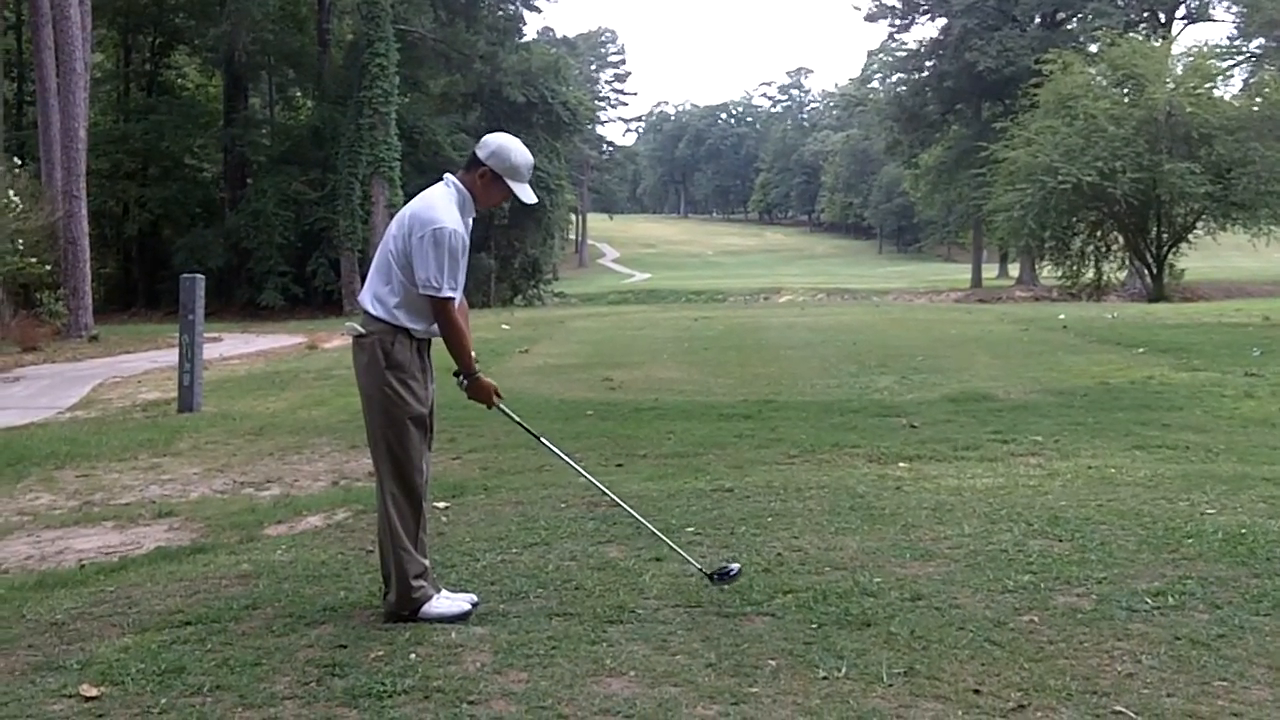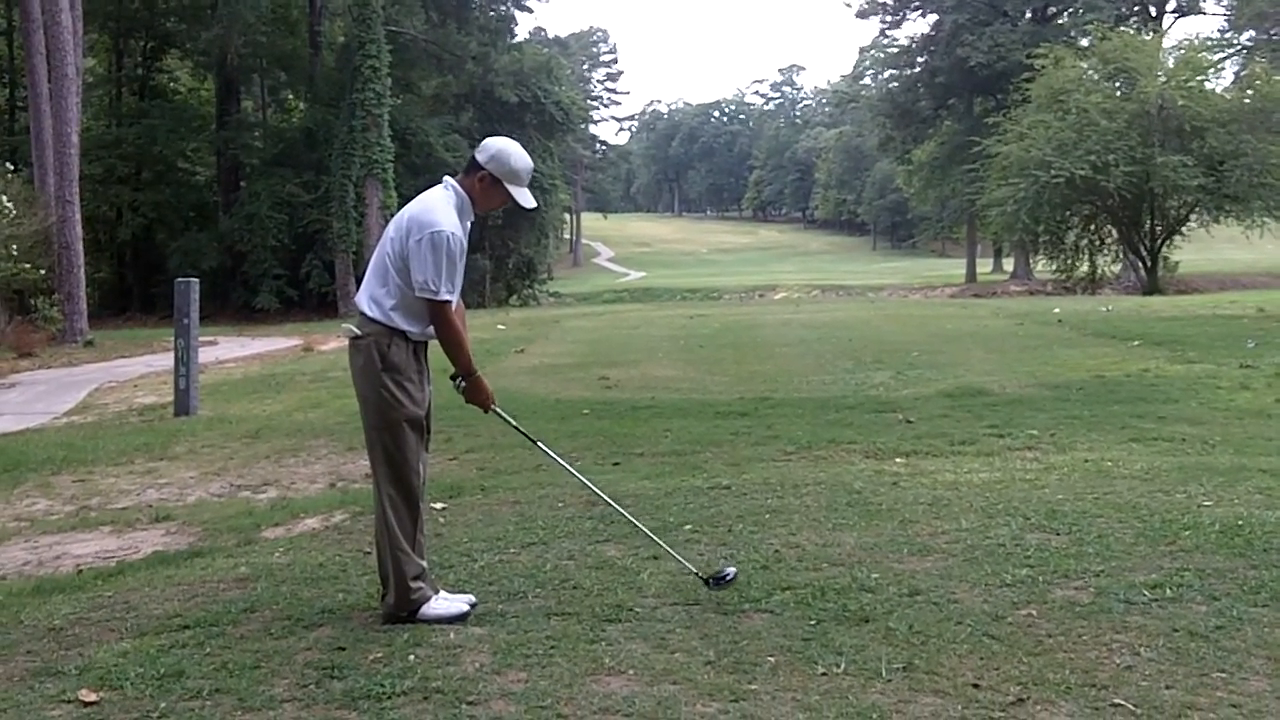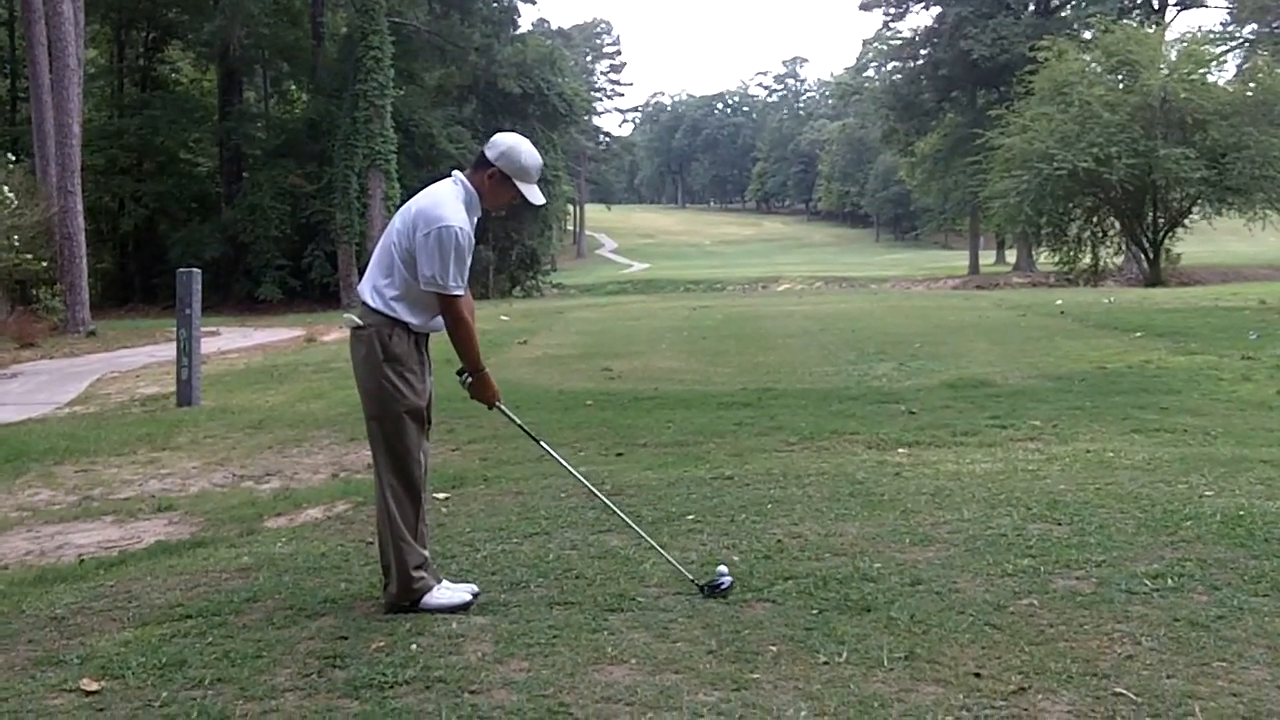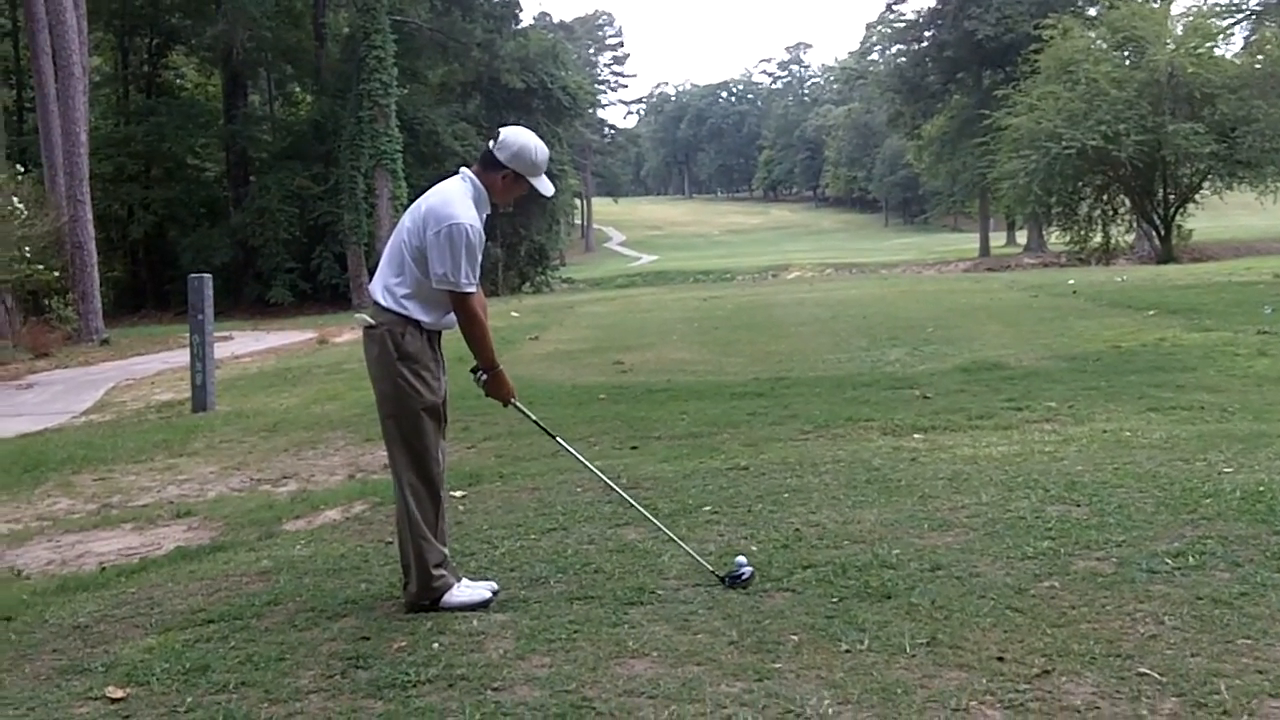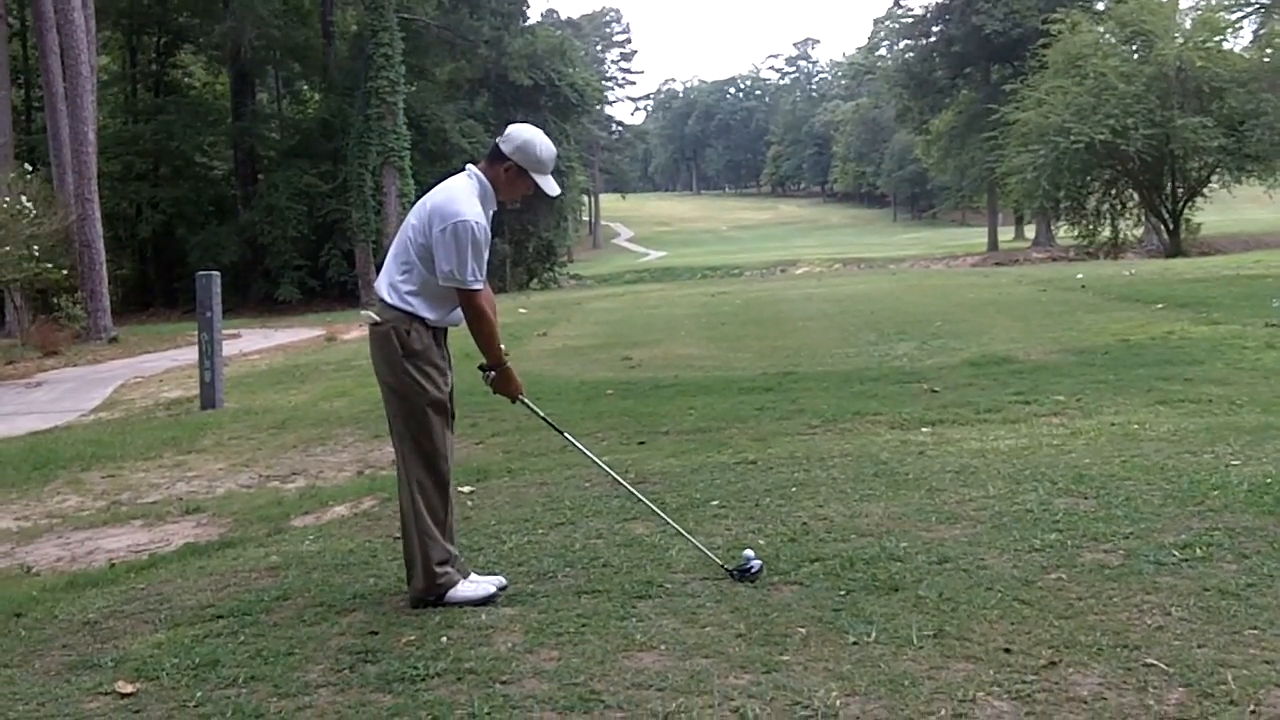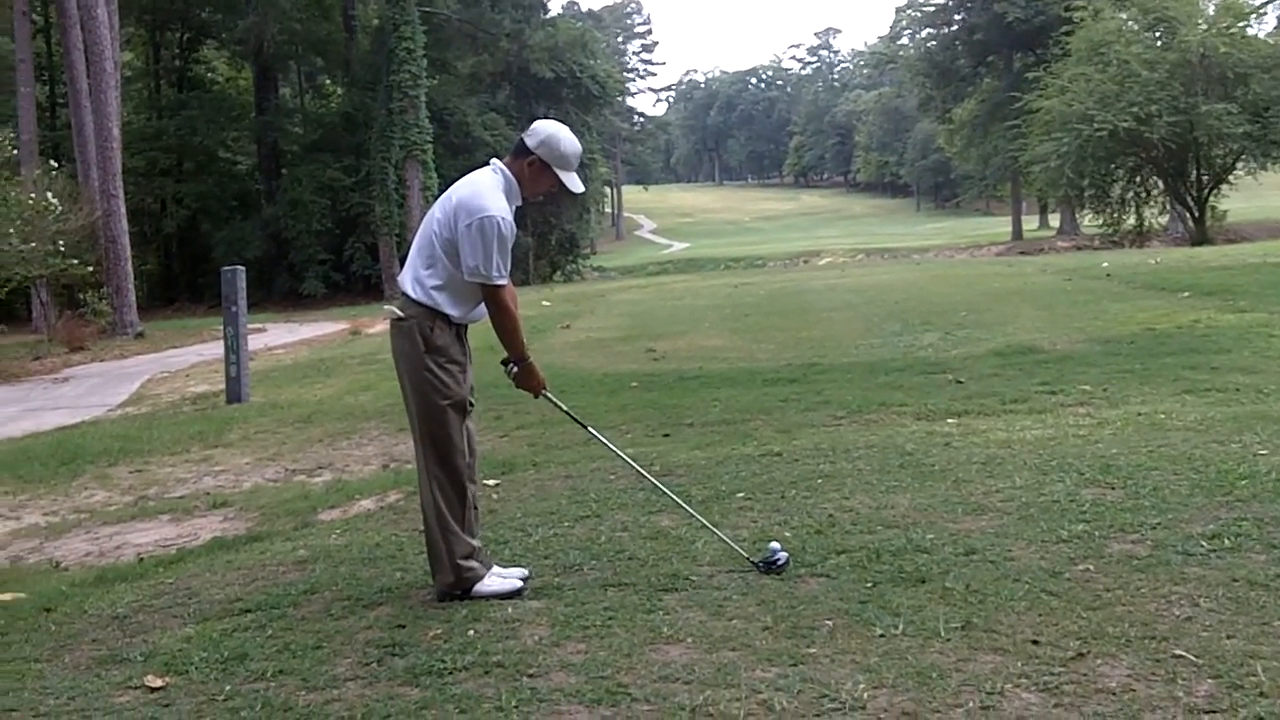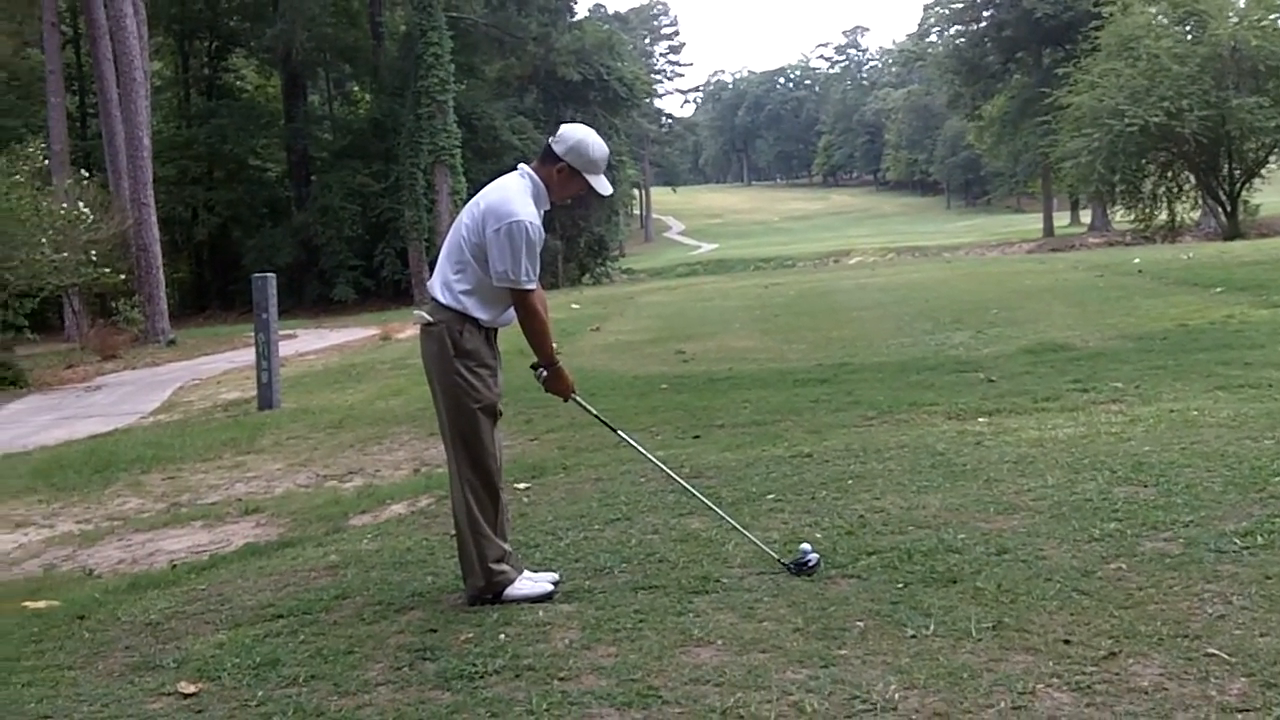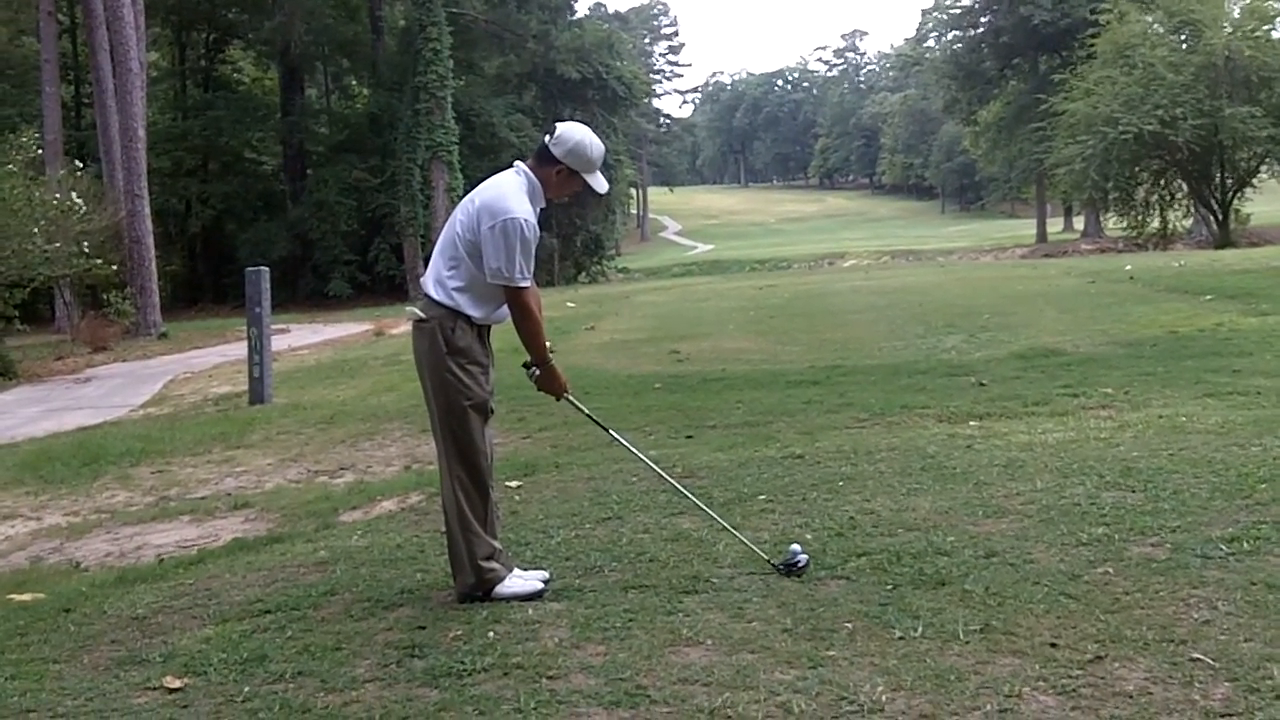
dt=0.3s
person 1, frame 1
left shoulder: (450, 206)
right shoulder: (442, 222)
left elbow: (454, 298)
right elbow: (442, 311)
left wrist: (469, 359)
right wrist: (472, 374)
left hip: (406, 344)
right hip: (390, 347)
left knee: (412, 473)
right knee: (403, 474)
left ankle: (416, 583)
right ankle: (407, 595)
person 1, frame 2
left shoulder: (448, 207)
right shoulder: (440, 225)
left elbow: (452, 300)
right elbow: (441, 314)
left wrist: (466, 367)
right wrist: (471, 377)
left hip: (403, 345)
right hip: (387, 348)
left knee: (410, 474)
right knee: (400, 475)
left ankle: (415, 584)
right ankle: (406, 596)
person 1, frame 3
left shoulder: (454, 200)
right shoulder: (448, 220)
left elbow: (460, 293)
right elbow: (451, 309)
left wrist: (473, 364)
right wrist: (478, 373)
left hip: (403, 335)
right hip: (388, 338)
left knee: (411, 462)
right knee: (402, 465)
left ankle: (417, 574)
right ankle: (408, 586)
person 1, frame 4
left shoulder: (462, 196)
right shoulder: (459, 218)
left elbow: (472, 289)
right elbow: (465, 305)
left wrist: (488, 360)
right wrist: (493, 370)
left hip: (414, 334)
right hip: (402, 338)
left knee: (427, 460)
right knee: (419, 464)
left ankle: (436, 573)
right ankle: (427, 584)
person 1, frame 5
left shoulder: (469, 194)
right shoulder: (464, 215)
left elbow: (479, 286)
right elbow: (472, 303)
left wrist: (497, 354)
right wrist: (500, 367)
left hip: (420, 330)
right hip: (407, 334)
left knee: (434, 454)
right knee: (427, 458)
left ankle: (444, 567)
right ankle: (432, 580)
person 1, frame 6
left shoulder: (490, 185)
right shoulder: (490, 210)
left elbow: (501, 285)
right elbow: (497, 298)
left wrist: (519, 352)
right wrist: (524, 363)
left hip: (440, 326)
right hip: (429, 329)
left knee: (460, 451)
right knee: (445, 455)
left ankle: (469, 560)
right ankle: (457, 574)
person 1, frame 7
left shoulder: (517, 190)
right shoulder: (518, 214)
left elbow: (530, 289)
right elbow: (526, 303)
left wrist: (548, 354)
right wrist: (553, 366)
left hip: (469, 330)
right hip: (458, 334)
left knee: (484, 456)
right knee: (476, 459)
left ankle: (499, 565)
right ankle: (489, 578)
person 1, frame 8
left shoulder: (513, 187)
right shoulder: (513, 213)
left elbow: (525, 286)
right elbow: (519, 300)
left wrist: (542, 352)
right wrist: (546, 366)
left hip: (462, 327)
right hip: (451, 331)
left knee: (475, 455)
right knee: (467, 457)
left ankle: (489, 563)
right ankle: (480, 575)
